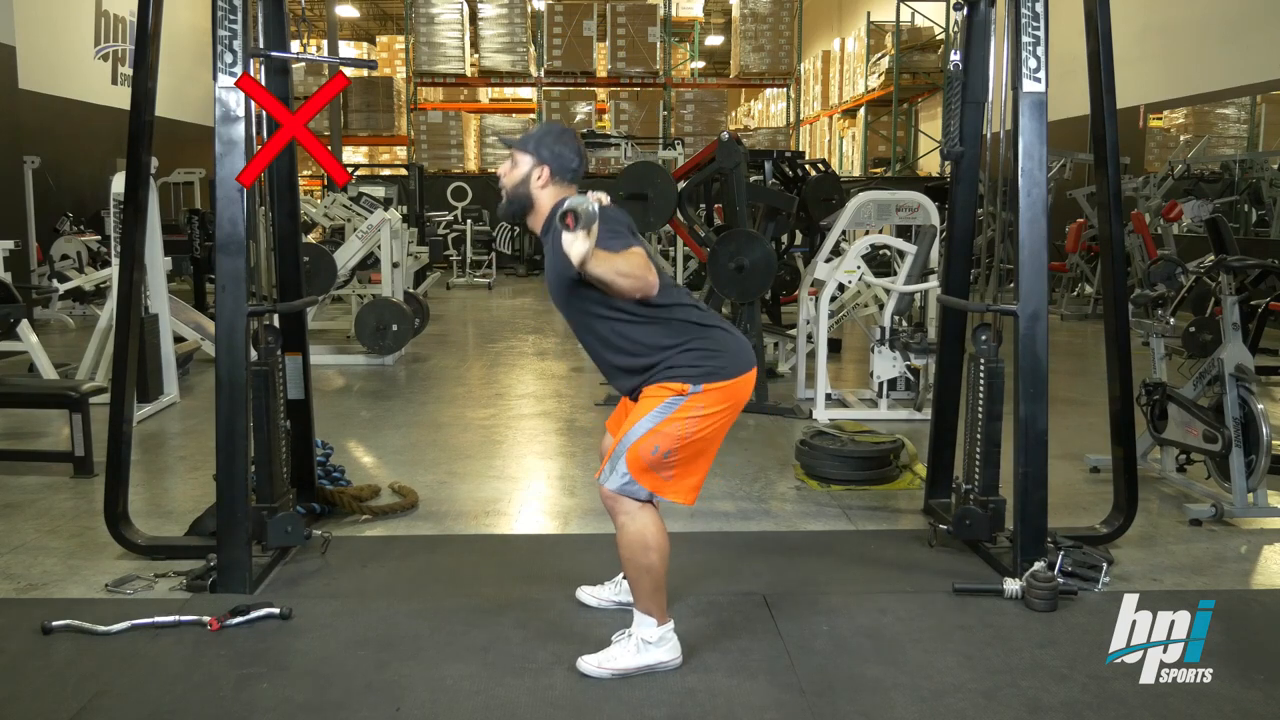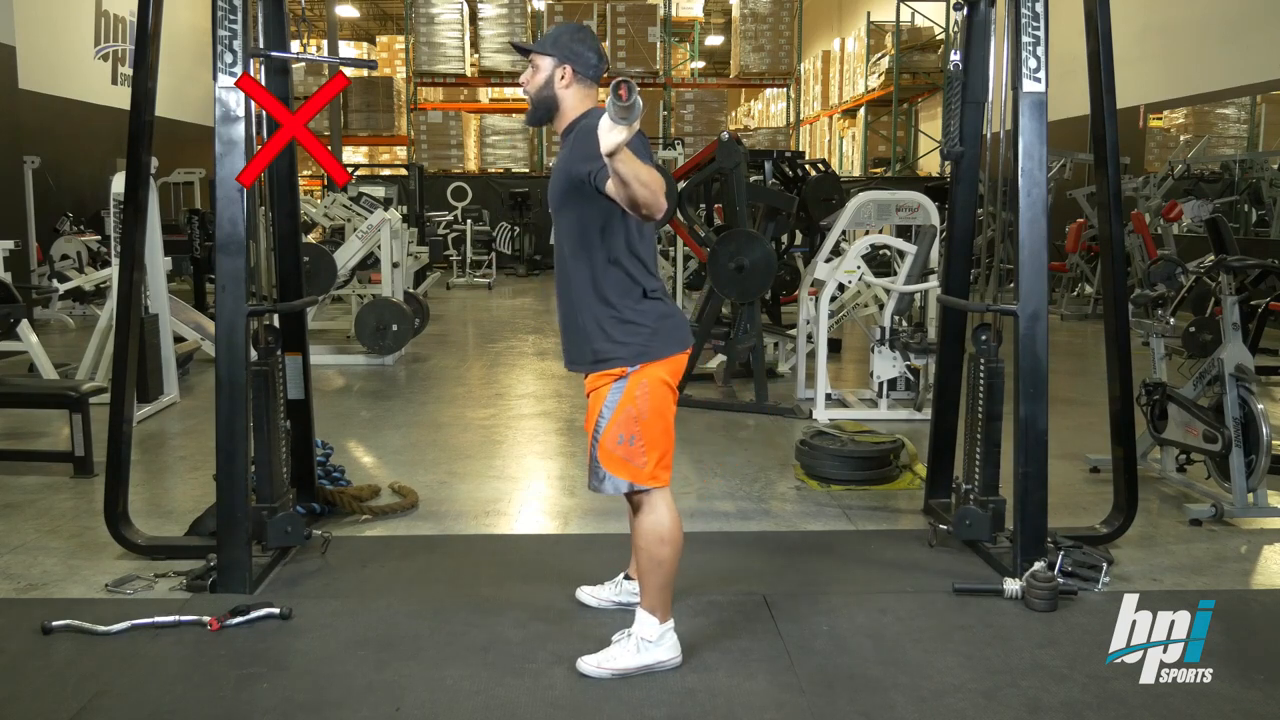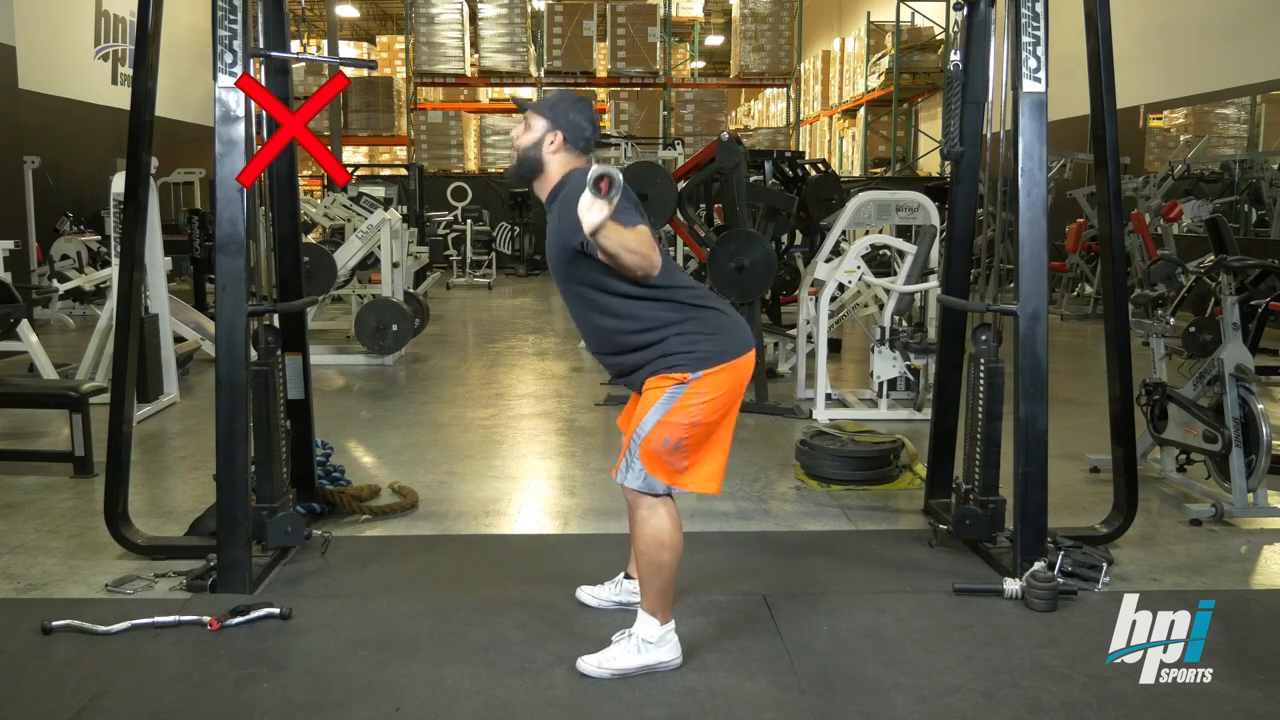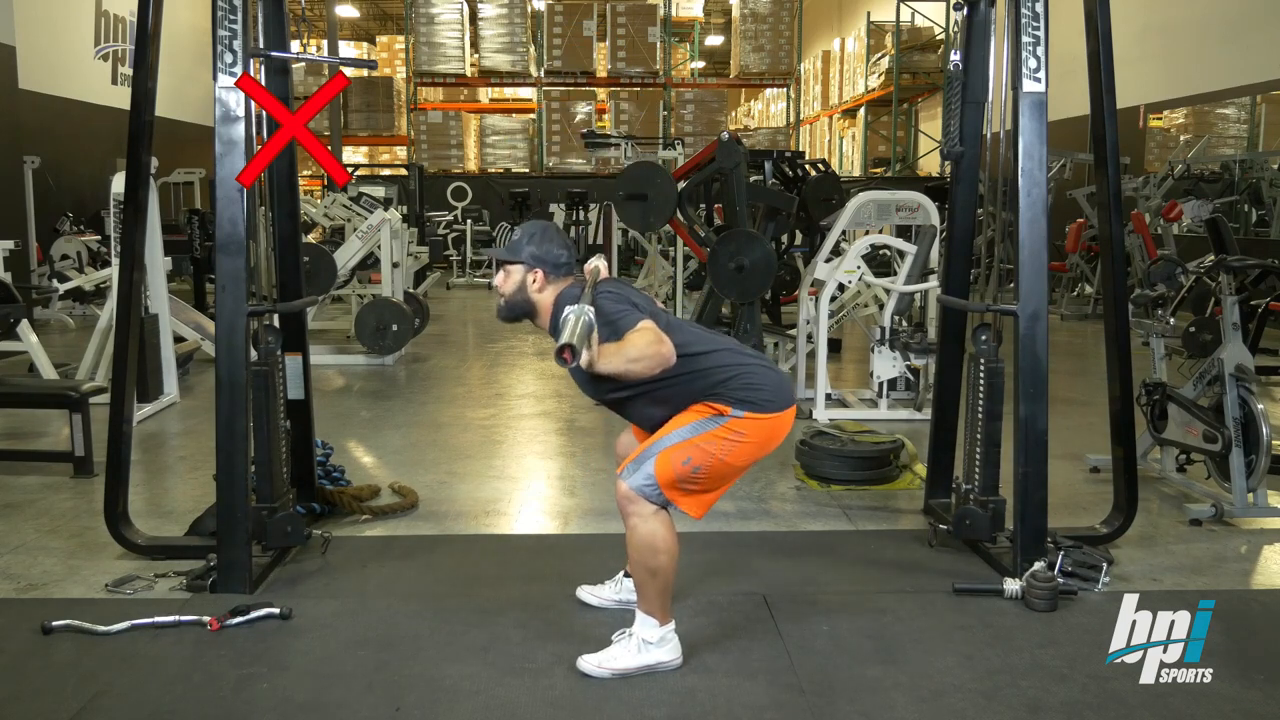
dt=0.7s
person 1, frame 1
left shoulder: (572, 220)
right shoulder: (562, 227)
left elbow: (643, 280)
left wrist: (586, 259)
left hip: (706, 371)
right hip: (685, 365)
left knee: (622, 487)
right knee: (616, 455)
left ankle: (654, 637)
right ankle: (636, 581)
person 1, frame 2
left shoulder: (597, 134)
right shoulder: (585, 139)
left elbow: (653, 202)
left wrist: (620, 154)
left hip: (633, 345)
right hip: (620, 340)
left knee: (645, 485)
right knee: (633, 478)
left ankle: (655, 636)
right ankle: (638, 581)
person 1, frame 3
left shoulder: (582, 193)
right shoulder: (570, 197)
left elbow: (646, 259)
left wrist: (601, 229)
left hip: (701, 354)
right hip: (678, 352)
left knee: (644, 481)
right knee: (637, 466)
left ankle: (655, 637)
right ankle: (638, 581)
person 1, frame 4
right shoulder: (587, 300)
left elbow: (658, 350)
left wrist: (597, 359)
left hip: (750, 405)
right hip: (737, 395)
left knee: (637, 489)
right knee: (631, 451)
left ankle: (655, 639)
right ankle: (635, 581)
